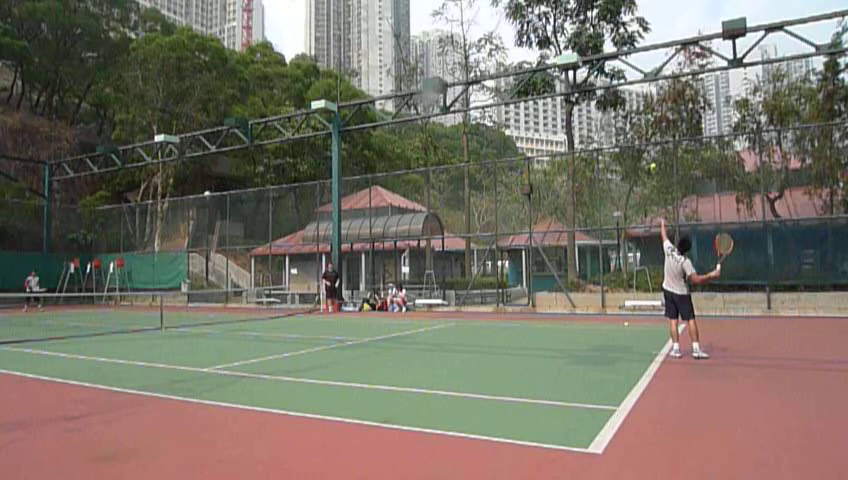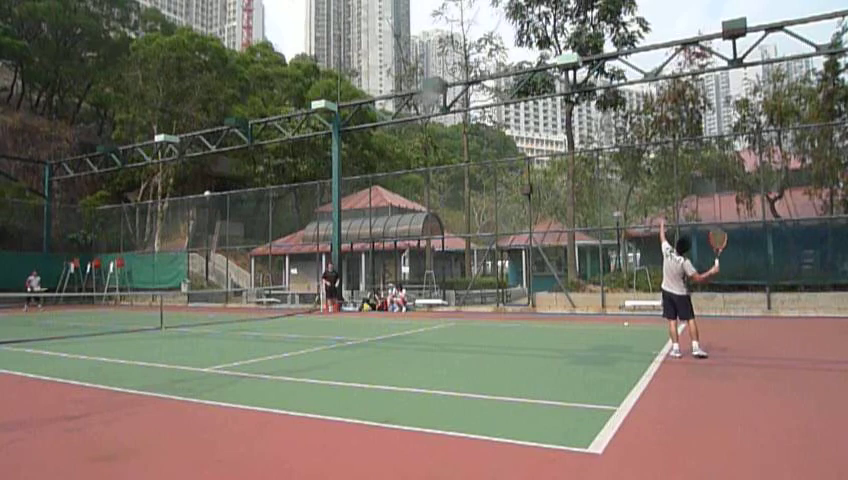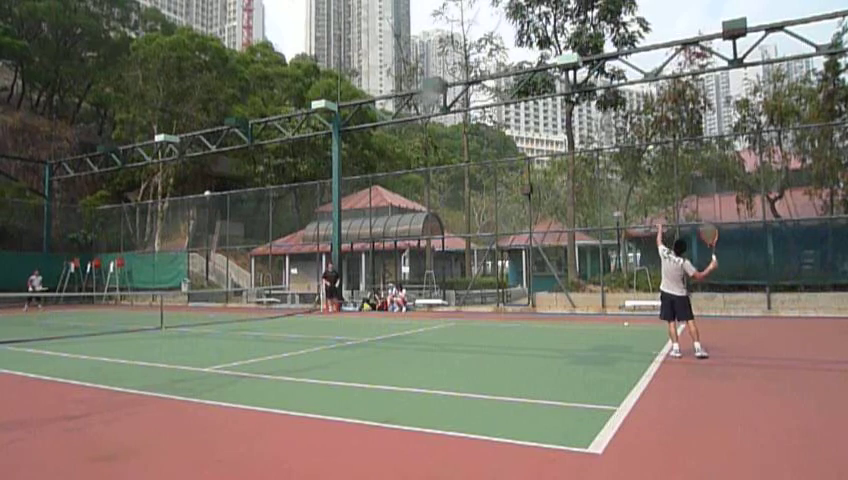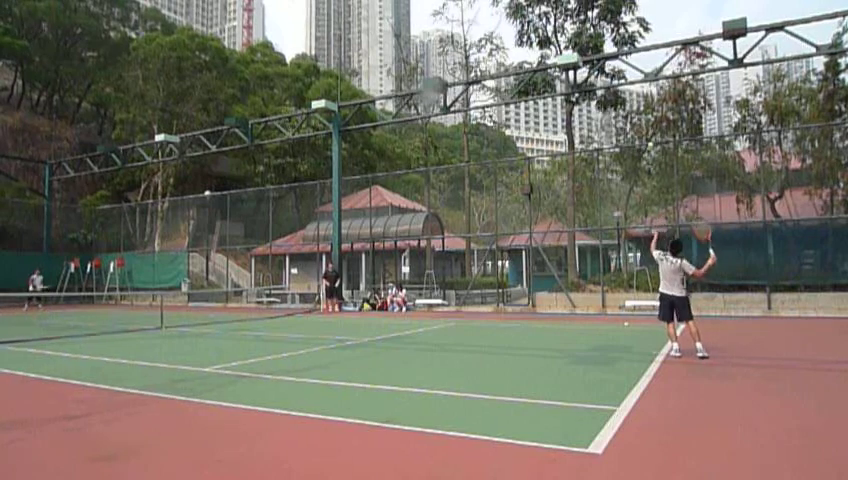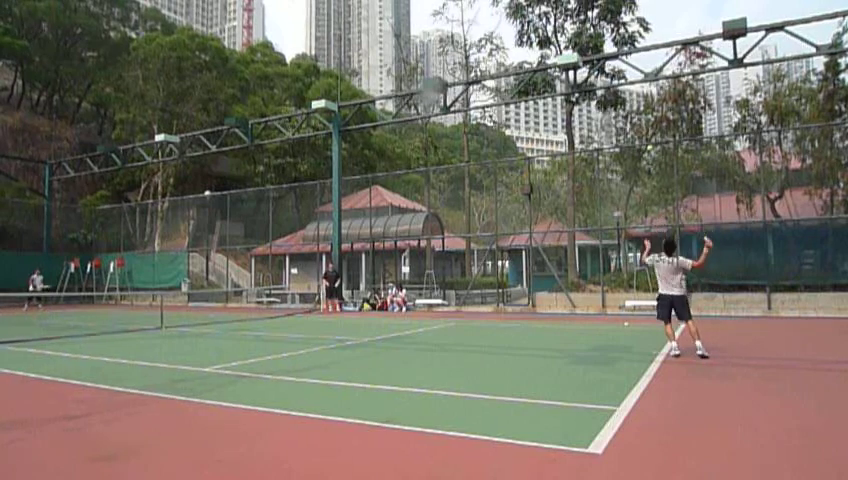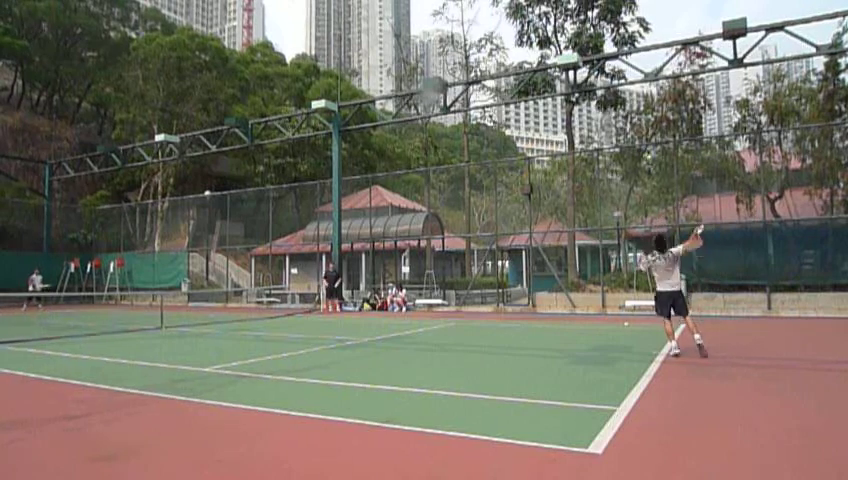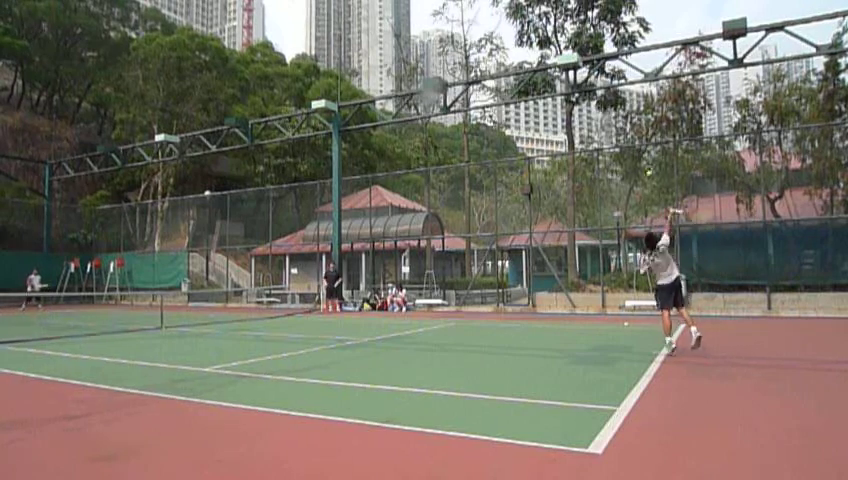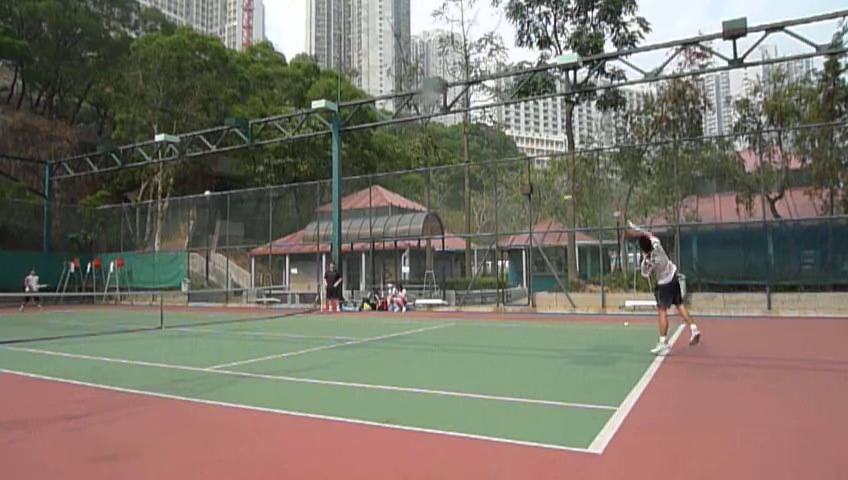
dt=0.1s
person 1, frame 1
left shoulder: (669, 250)
right shoulder: (685, 262)
left elbow: (664, 237)
right elbow: (696, 280)
left wrist: (662, 224)
right wrist: (712, 275)
left hip: (668, 291)
right hip: (681, 293)
left knee: (673, 321)
right knee: (691, 320)
left ankle: (676, 348)
right ankle: (696, 349)
person 1, frame 2
left shoulder: (667, 251)
right shoulder: (685, 262)
left elbow: (662, 238)
right elbow: (698, 278)
left wrist: (662, 225)
right wrist: (712, 271)
left hip: (667, 292)
right hip: (680, 294)
left knee: (672, 321)
right knee: (690, 320)
left ankle: (675, 348)
right ankle: (696, 347)
person 1, frame 3
left shoulder: (665, 254)
right shoulder: (684, 263)
left elbow: (658, 242)
right elbow: (699, 277)
left wrist: (660, 229)
right wrist: (712, 267)
left hip: (666, 294)
right hip: (680, 295)
left knee: (671, 322)
right knee: (690, 321)
left ankle: (676, 348)
right ankle: (698, 348)
person 1, frame 4
left shoulder: (661, 257)
right shoulder: (682, 262)
left elbow: (652, 249)
right elbow: (699, 273)
left wrist: (655, 236)
right wrist: (710, 262)
left hip: (665, 295)
right hip: (680, 296)
left knee: (669, 323)
right knee: (690, 322)
left ankle: (675, 348)
right ankle: (700, 348)
person 1, frame 5
left shoulder: (656, 258)
right shoulder: (679, 261)
left elbow: (643, 259)
right elbow: (698, 265)
left wrist: (647, 247)
right wrist: (706, 251)
left hip: (664, 296)
right hip: (680, 295)
left knee: (667, 323)
right knee: (689, 321)
left ankle: (675, 347)
right ankle: (700, 348)
person 1, frame 6
left shoulder: (650, 259)
right shoulder: (672, 253)
left elbow: (642, 267)
right elbow: (688, 244)
left wrist: (643, 259)
right wrist: (696, 233)
left hip: (662, 292)
right hip: (677, 290)
left knee: (666, 320)
right knee: (686, 317)
left ankle: (674, 346)
right ankle: (698, 340)
person 1, frame 7
left shoulder: (645, 260)
right shoulder: (663, 246)
left elbow: (643, 271)
right elbow: (667, 231)
right wrist: (669, 217)
left hip: (662, 286)
right hip: (675, 281)
left knee: (665, 313)
right knee: (682, 309)
left ankle: (669, 341)
right ankle: (694, 332)
person 1, frame 8
left shoulder: (646, 263)
right shoulder: (656, 245)
left elbow: (645, 275)
right elbow: (649, 235)
right wrist: (639, 230)
left hip: (663, 284)
right hip: (673, 277)
left knee: (662, 312)
right knee: (680, 305)
left ankle: (663, 343)
right ankle: (694, 329)
